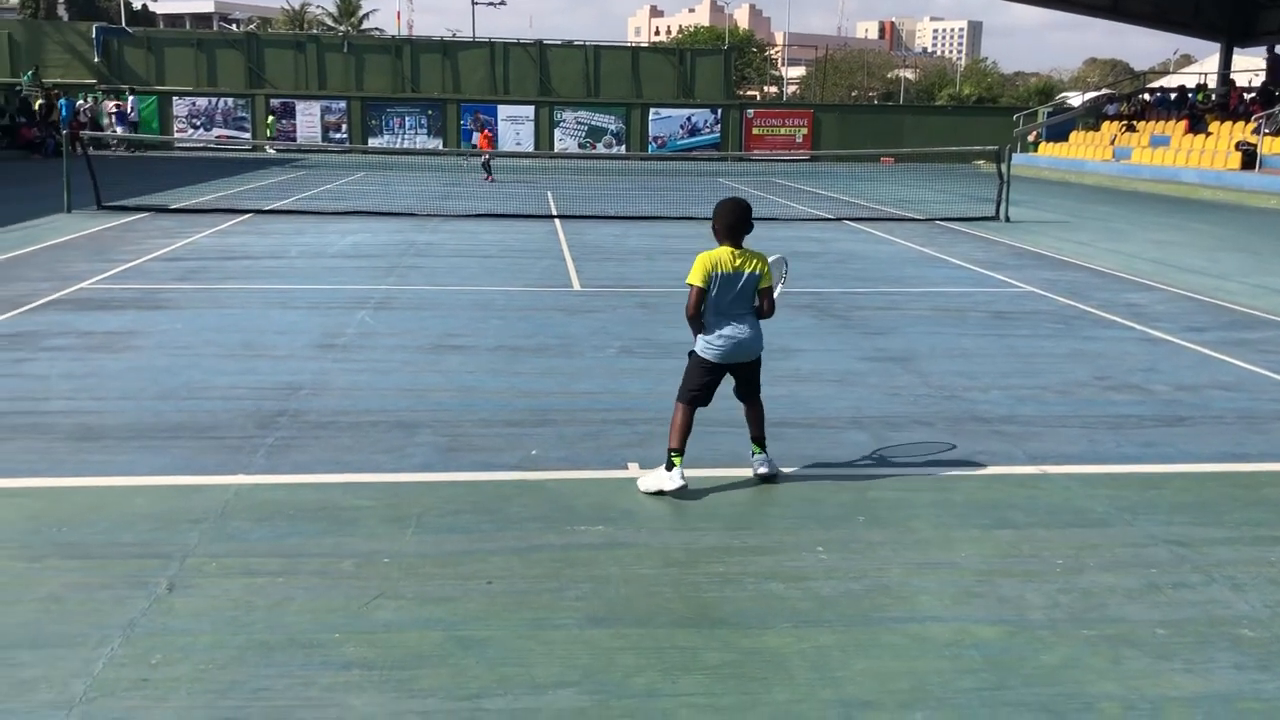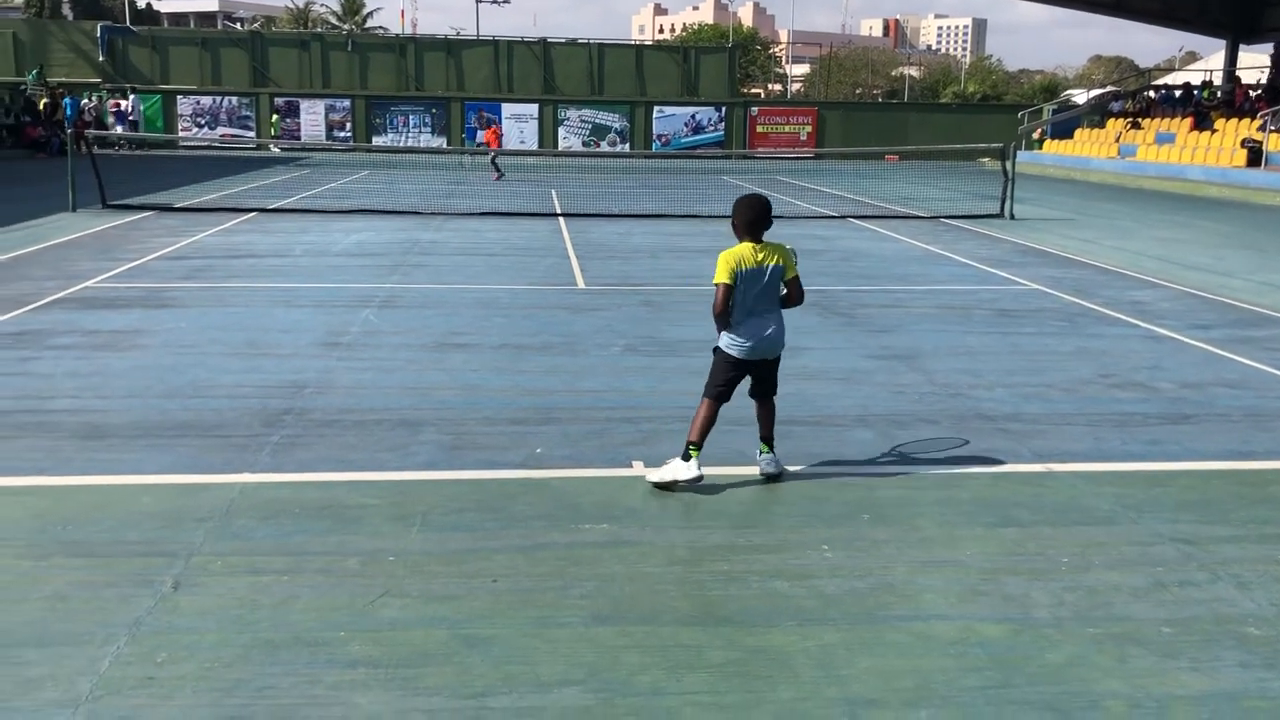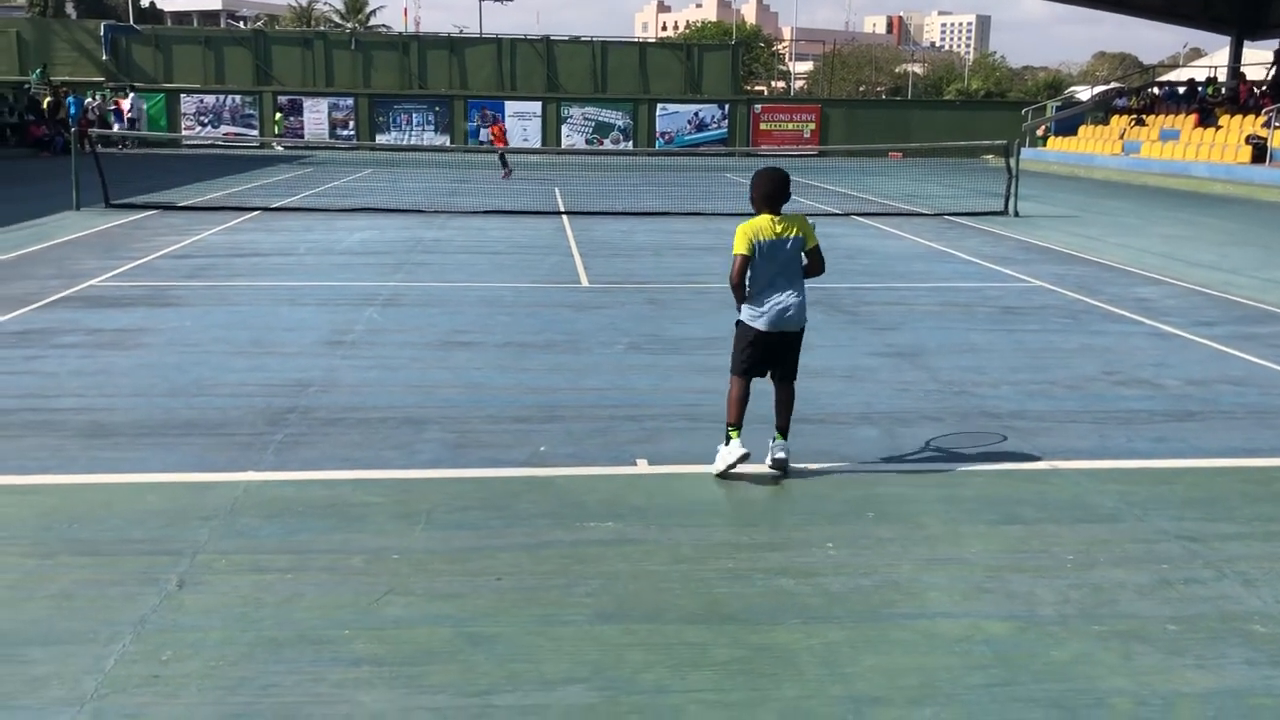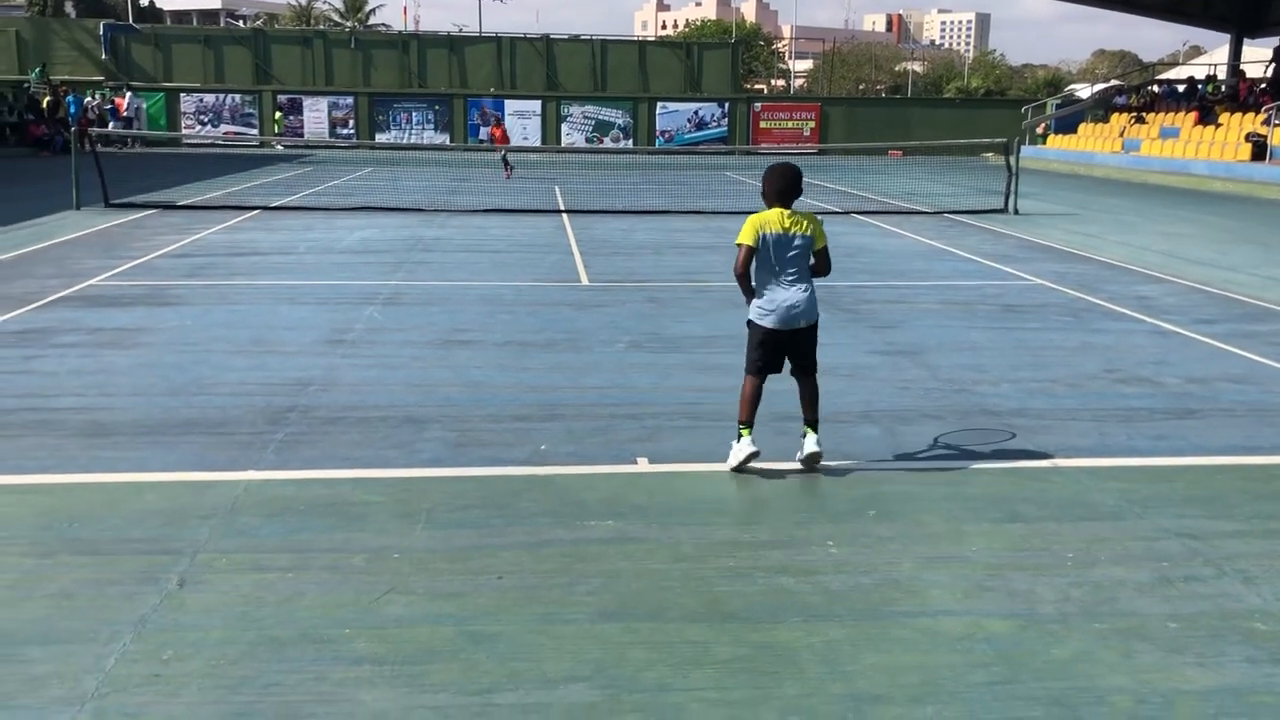
dt=0.1s
person 1, frame 1
left shoulder: (706, 260)
right shoulder: (760, 262)
left elbow: (692, 308)
right elbow: (768, 309)
left wrist: (699, 330)
left hip: (713, 346)
right hip: (749, 345)
left knee: (684, 403)
right knee: (752, 398)
left ankle: (672, 469)
right ankle: (761, 457)
person 1, frame 2
left shoulder: (729, 258)
right shoulder: (782, 254)
left elbow: (720, 306)
right elbow: (797, 297)
left wrist: (724, 328)
left hip: (737, 344)
right hip: (772, 343)
left knee: (710, 400)
right knee: (764, 396)
left ankle: (688, 461)
right ankle: (768, 455)
person 1, frame 3
left shoulder: (748, 230)
right shoulder: (801, 225)
left elbow: (736, 277)
right elbow: (818, 267)
left wrist: (742, 300)
left hip: (758, 317)
right hip: (793, 316)
left knee: (740, 377)
right knee: (785, 380)
left ankle: (733, 442)
right ankle: (780, 444)
person 1, frame 4
left shoulder: (755, 223)
right shoulder: (811, 224)
left elbow: (741, 267)
right elbow: (824, 268)
left wrist: (751, 293)
left hip: (767, 314)
right hip: (803, 313)
left knee: (755, 376)
right knee: (806, 375)
left ankle: (745, 440)
right ankle: (811, 436)
